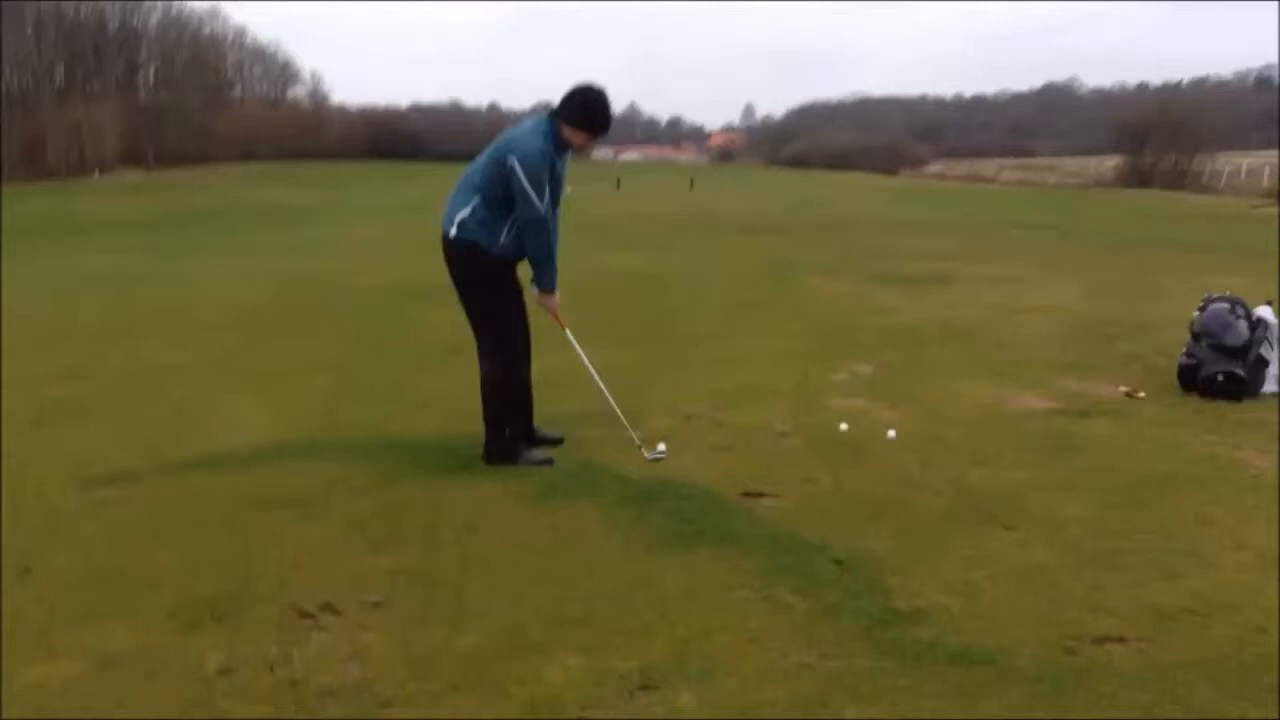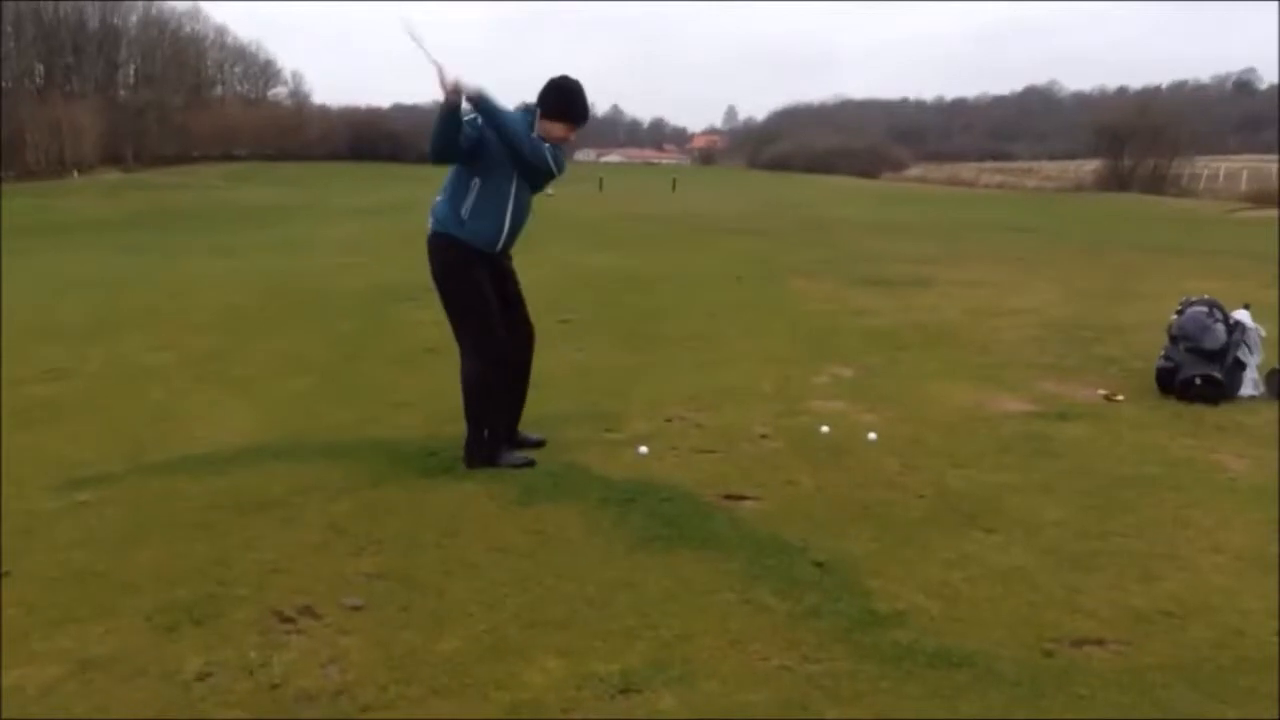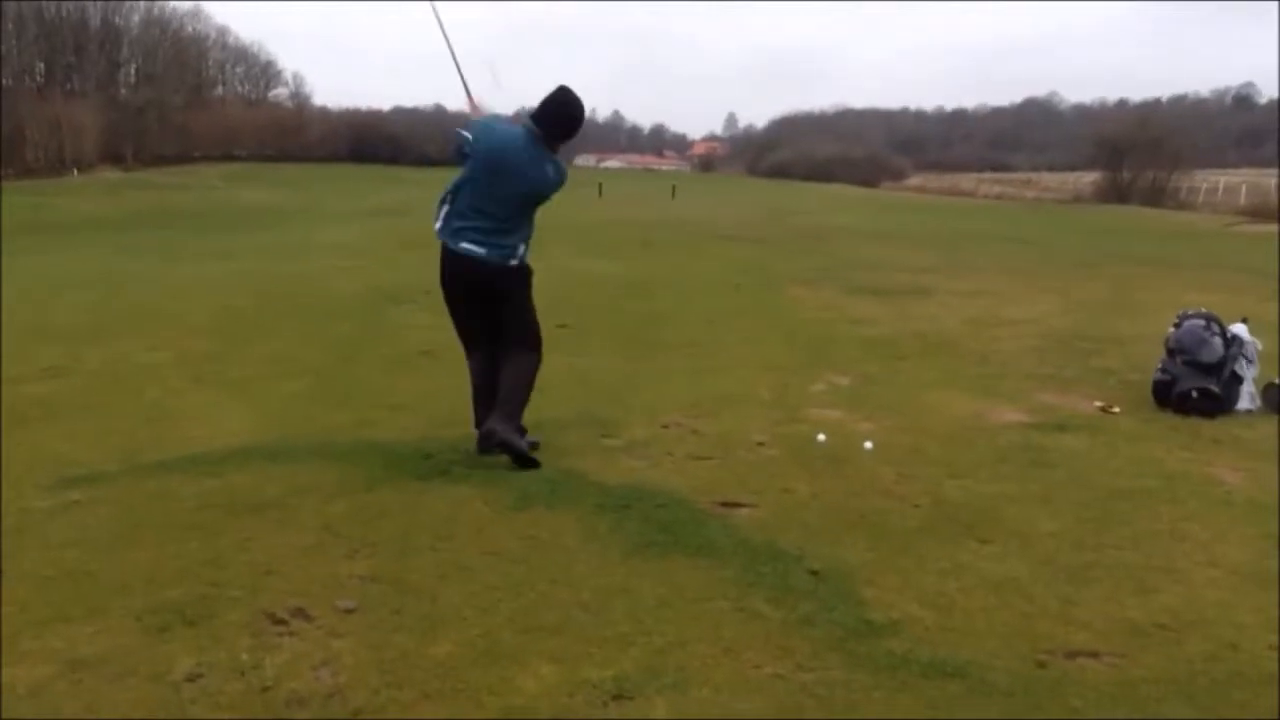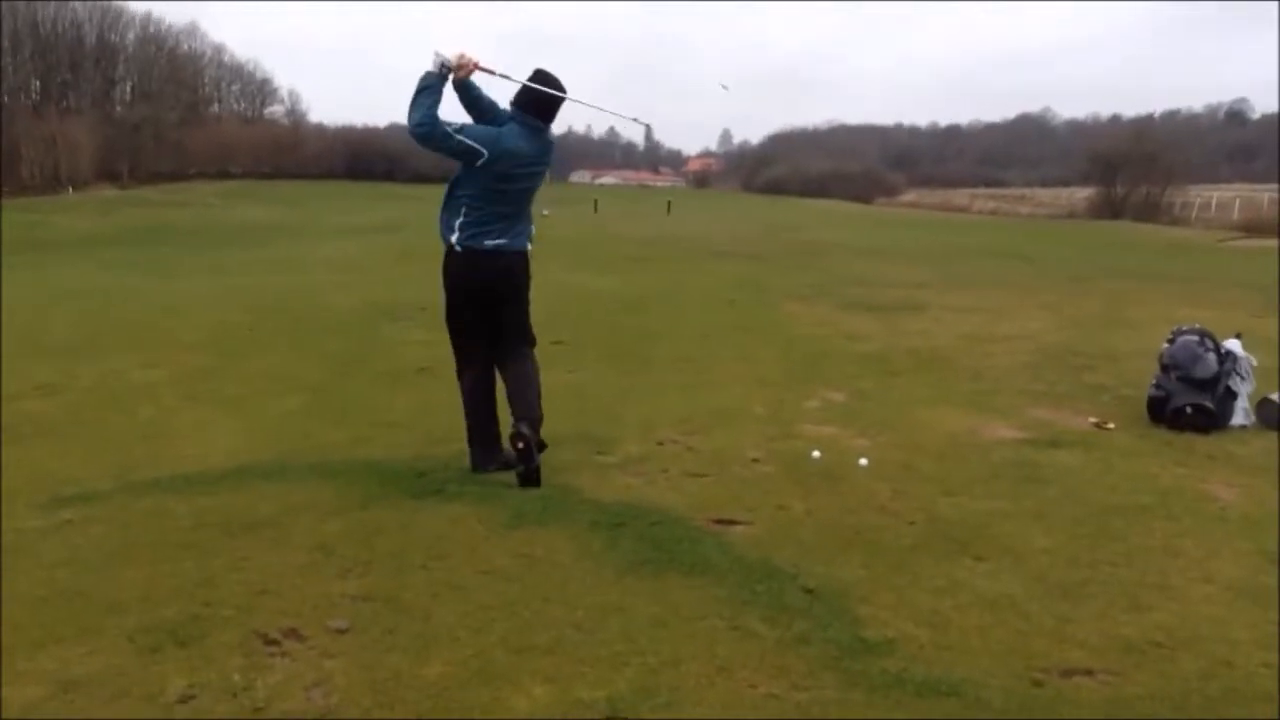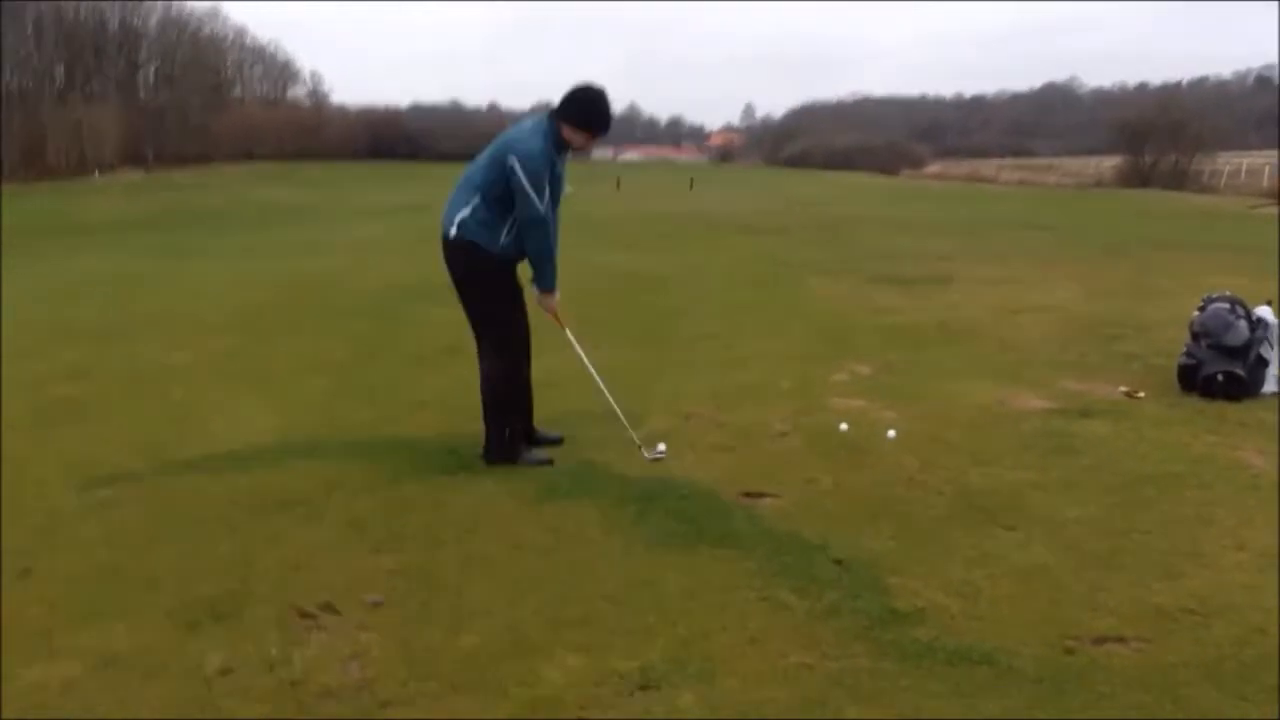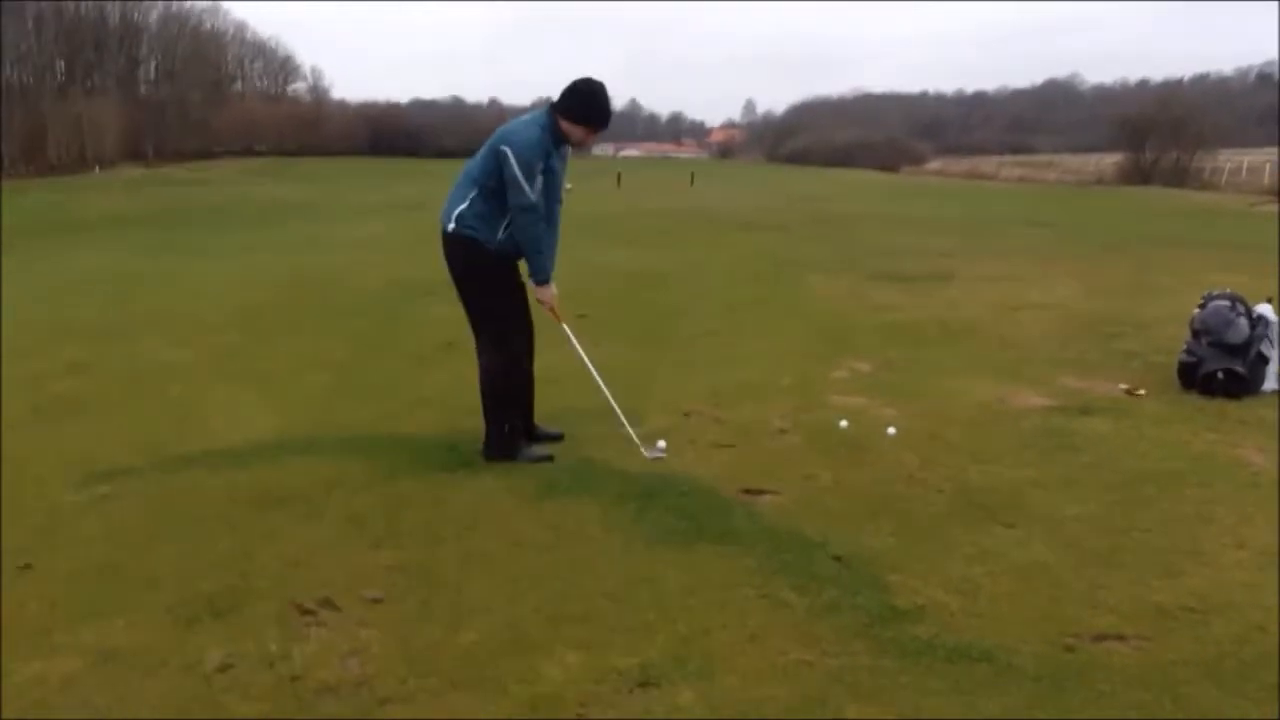
dt=0.5s
person 1, frame 1
left shoulder: (551, 147)
right shoulder: (531, 150)
left elbow: (547, 217)
right elbow: (535, 222)
left wrist: (545, 281)
right wrist: (547, 285)
left hip: (492, 248)
right hip: (472, 246)
left knee: (514, 340)
right knee: (501, 345)
left ankle: (519, 428)
right ankle: (502, 444)
person 1, frame 2
left shoulder: (550, 155)
right shoulder: (487, 121)
left elbow: (520, 144)
right elbow: (442, 151)
left wrist: (479, 99)
right wrist: (451, 105)
left hip: (492, 253)
right hip: (454, 244)
left knee: (518, 339)
right knee: (483, 345)
left ankle: (504, 429)
right ankle: (484, 446)
person 1, frame 3
left shoulder: (493, 134)
right shoulder: (552, 174)
left elbow: (473, 132)
left wrist: (479, 115)
left hip: (455, 255)
right hip: (504, 266)
left knee: (480, 345)
right knee: (522, 348)
left ankle: (490, 426)
right ankle: (503, 423)
person 1, frame 4
left shoulder: (493, 144)
right shoulder: (542, 145)
left elbow: (422, 127)
right elbow: (497, 117)
left wrist: (440, 73)
right wrist: (464, 82)
left hip: (467, 261)
right hip: (512, 261)
left knee: (474, 359)
right knee: (517, 349)
left ankle: (486, 449)
right ankle: (527, 426)
person 1, frame 5
left shoulder: (549, 142)
right shoulder: (531, 150)
left elbow: (546, 217)
right elbow: (535, 222)
left wrist: (544, 280)
right wrist: (547, 285)
left hip: (491, 247)
right hip: (472, 245)
left knee: (514, 340)
right knee: (501, 344)
left ankle: (520, 428)
right ankle: (502, 444)
person 1, frame 6
left shoulder: (553, 141)
right shoulder: (525, 141)
left elbow: (549, 210)
right elbow: (527, 212)
left wrist: (544, 271)
right wrist: (542, 278)
left hip: (494, 244)
right hip: (471, 240)
left knee: (518, 335)
right knee: (500, 340)
left ankle: (521, 425)
right ankle: (502, 440)
